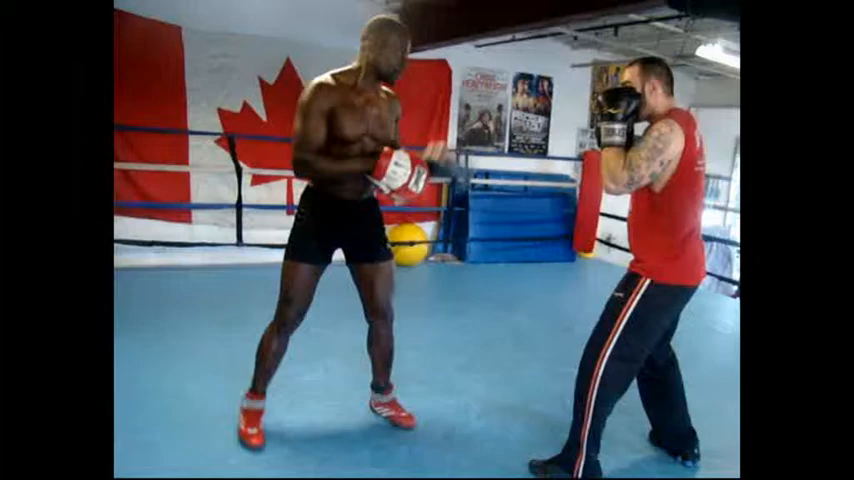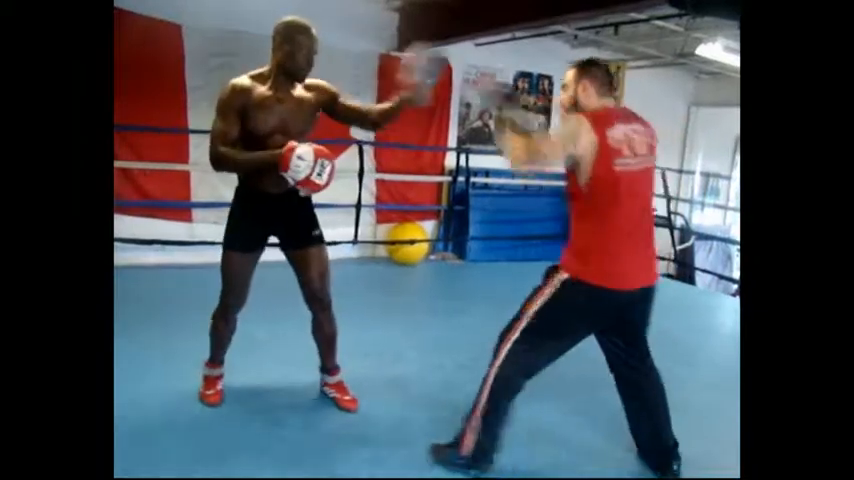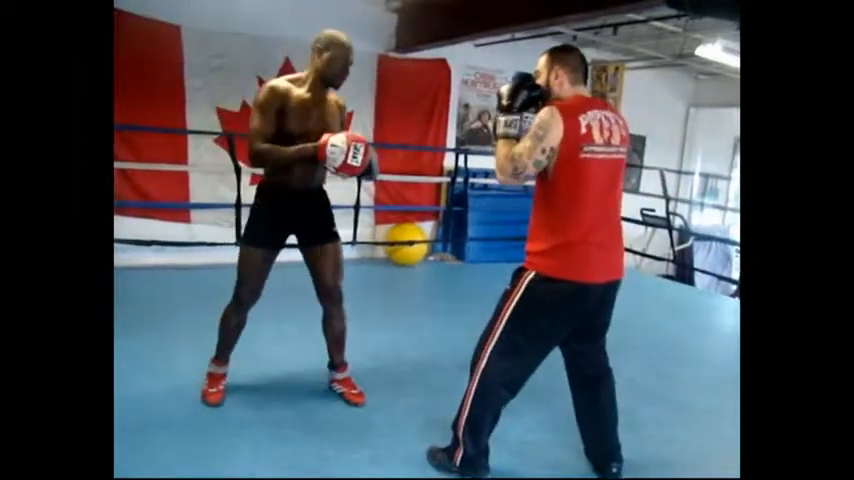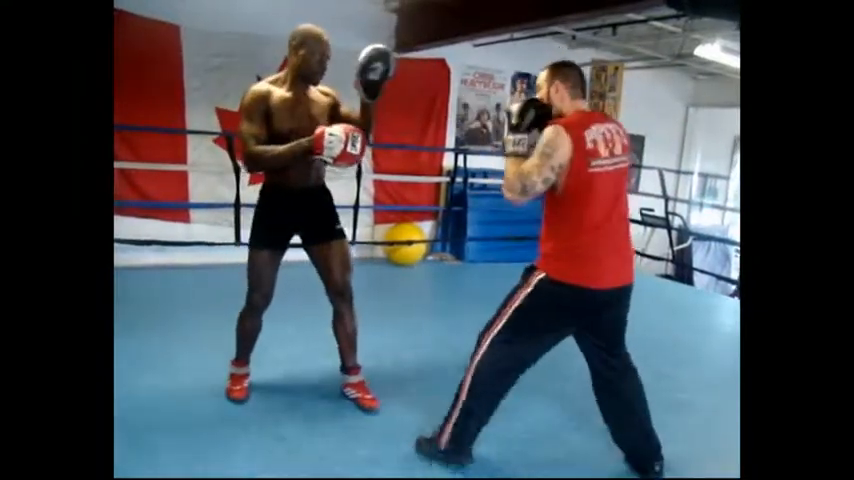
dt=1s
person 1, frame 1
left shoulder: (667, 130)
right shoulder: (682, 125)
left elbow: (617, 182)
right elbow: (640, 177)
left wrist: (612, 126)
right wrist: (617, 126)
left hip: (661, 272)
right hip: (679, 268)
left knee: (603, 361)
right knee: (654, 354)
right ankle: (680, 441)
person 1, frame 2
left shoulder: (584, 125)
right shoulder: (643, 129)
left elbow: (526, 159)
left wrist: (508, 121)
left hip: (591, 275)
right hip: (640, 276)
left knee: (516, 351)
right knee: (634, 359)
person 1, frame 3
left shoulder: (556, 117)
right shoulder: (614, 121)
left elbow: (509, 172)
left wrist: (509, 117)
left hip: (557, 271)
right hip: (605, 271)
left knee: (497, 360)
right knee: (590, 363)
person 1, frame 4
left shoulder: (560, 134)
right shoulder: (616, 131)
left elbow: (518, 190)
left wrist: (517, 138)
left hip: (566, 276)
right hip: (617, 276)
left knee: (496, 351)
right knee: (613, 363)
left ankle: (450, 442)
person 2, frame 1
left shoulder: (390, 102)
right shoulder: (324, 92)
right elbow: (303, 163)
left wrist: (424, 159)
right wrist: (367, 164)
left hip: (366, 213)
right hip: (321, 211)
left knee: (382, 315)
right knee: (288, 318)
left ankle: (382, 396)
right ankle: (254, 403)
person 2, frame 2
left shoulder: (317, 93)
right shoulder: (240, 92)
left elbow: (371, 119)
right elbow: (217, 156)
left wrist: (407, 95)
right wrist: (270, 159)
left hip: (295, 204)
right hip: (250, 205)
left knee: (320, 298)
right knee: (231, 302)
left ankle: (331, 377)
right ankle: (213, 370)
person 2, frame 3
left shoulder: (336, 105)
right shoulder: (277, 92)
right elbow: (256, 152)
right wrist: (312, 149)
left hip: (315, 201)
right hip: (273, 201)
left knee: (332, 293)
right knee: (245, 297)
left ankle: (339, 372)
right ankle: (218, 368)
person 2, frame 4
left shoulder: (326, 98)
right shoulder: (261, 96)
left elbow: (360, 136)
right elbow: (252, 157)
left wrist: (370, 97)
right wrist: (308, 145)
left hip: (317, 201)
right hip: (276, 203)
left knee: (342, 292)
right knee: (258, 299)
left ankle: (352, 376)
right ankle: (239, 369)
